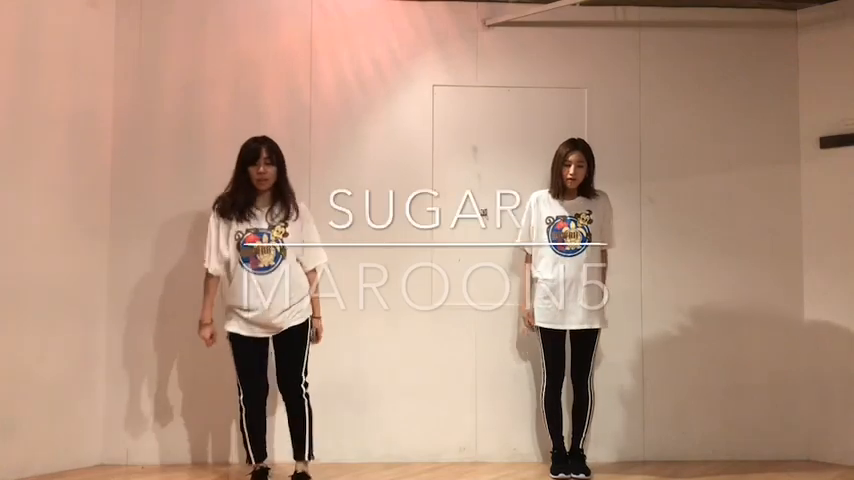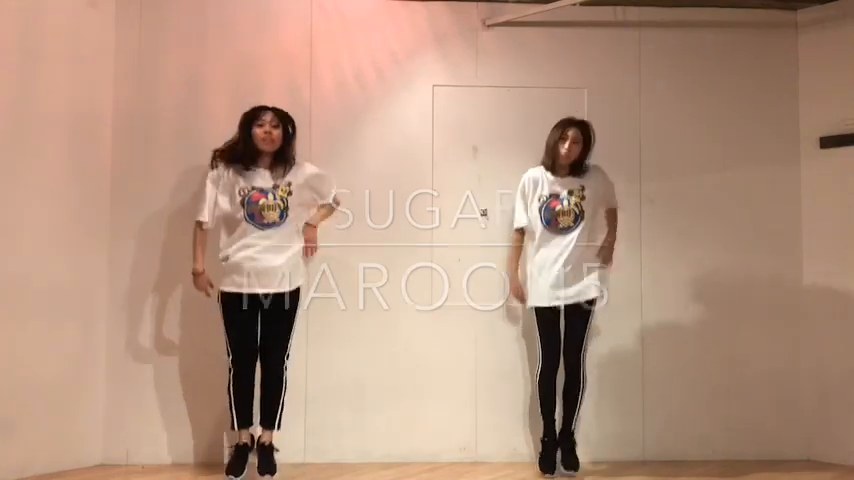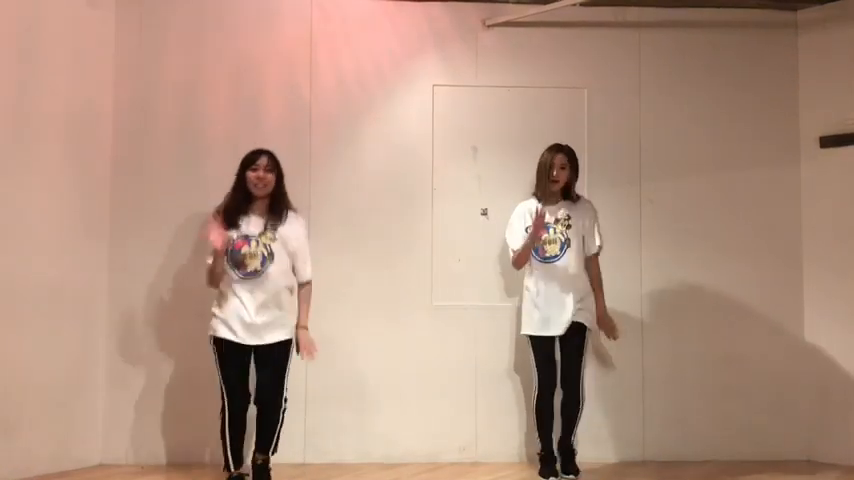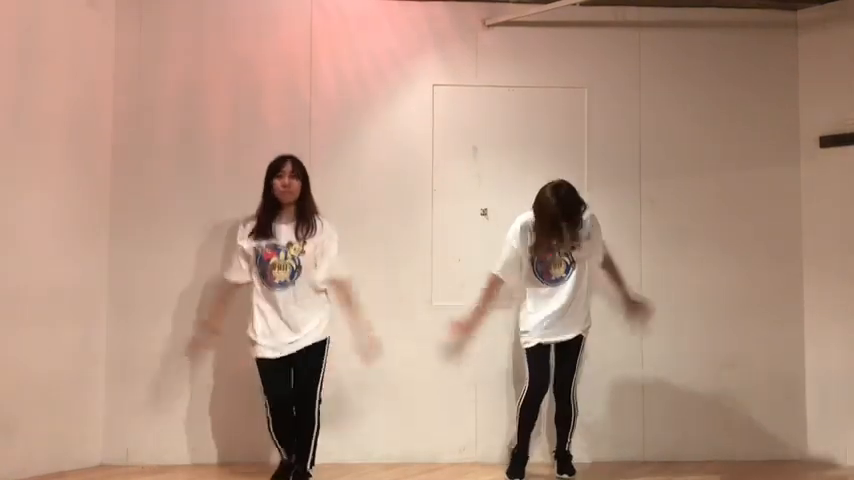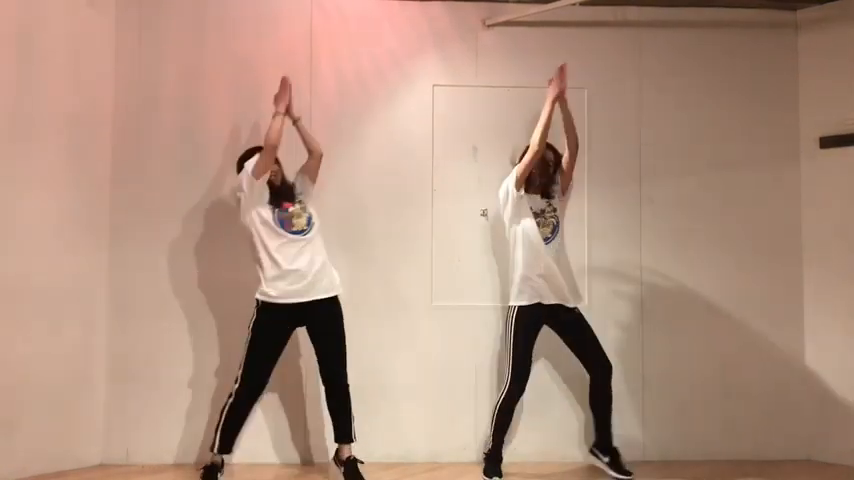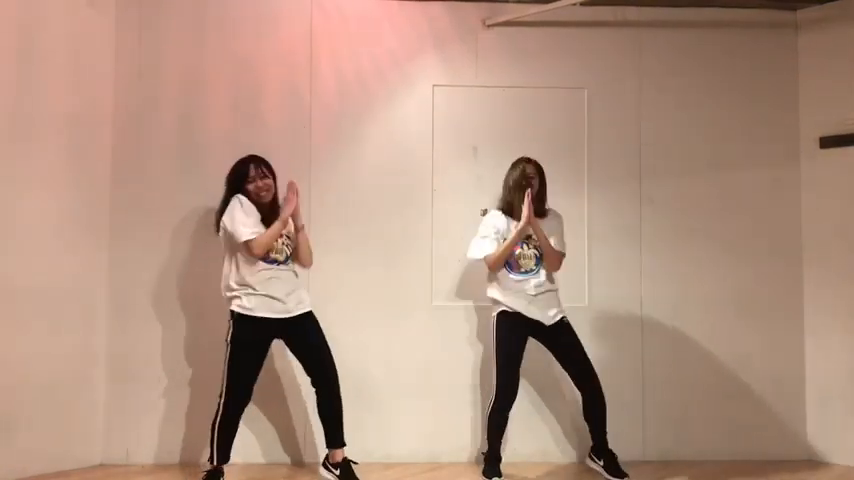
dt=0.7s
person 1, frame 1
left shoulder: (296, 212)
right shoulder: (226, 212)
left elbow: (312, 269)
right elbow: (215, 269)
left wrist: (317, 314)
right wrist: (206, 317)
left hip: (292, 317)
right hip: (244, 320)
left knee: (294, 391)
right knee: (251, 396)
person 1, frame 2
left shoulder: (300, 174)
right shoulder: (225, 171)
left elbow: (331, 200)
right elbow: (204, 219)
left wrist: (313, 224)
right wrist: (198, 264)
left hip: (284, 281)
right hip: (238, 281)
left knee: (275, 361)
right knee: (241, 360)
left ankle: (266, 440)
right ankle: (243, 440)
person 1, frame 3
left shoulder: (291, 221)
right shoulder: (226, 220)
left elbow: (304, 279)
right elbow: (214, 281)
left wrist: (302, 327)
right wrist: (217, 254)
left hip: (275, 327)
right hip: (230, 326)
left knee: (271, 398)
right knee: (234, 401)
person 1, frame 4
left shoulder: (320, 228)
right shoulder: (251, 230)
left elbow: (338, 281)
right elbow: (234, 280)
left wrist: (362, 326)
right wrist: (213, 321)
left hip: (310, 332)
right hip: (267, 334)
left knee: (307, 403)
right knee: (278, 402)
person 1, frame 5
left shoulder: (298, 191)
right shoulder: (249, 190)
left elbow: (317, 154)
right elbow: (271, 147)
left wrist: (292, 114)
right wrist: (280, 109)
left hip: (323, 295)
right hip: (277, 300)
left knee: (336, 376)
right knee: (250, 383)
person 1, frame 6
left shoulder: (280, 215)
right shoulder: (238, 207)
left elbow: (306, 260)
right elbow: (258, 248)
left wrist: (294, 216)
right wrist: (285, 215)
left hip: (295, 310)
right hip: (251, 313)
left knee: (327, 379)
right knee: (235, 393)
person 2, frame 1
left shoulder: (600, 202)
right shoulder: (539, 201)
left elbow: (604, 252)
right elbow: (530, 255)
left wrist: (601, 292)
right wrist: (526, 301)
left hip: (587, 308)
right hip: (549, 306)
left knee: (582, 380)
right knee: (553, 380)
left ankle: (577, 452)
right ankle: (558, 452)
person 2, frame 2
left shoulder: (594, 177)
right shoulder: (533, 178)
left elbow: (611, 211)
right elbow: (520, 228)
left wrist: (608, 245)
right wrist: (513, 273)
left hip: (582, 282)
right hip: (544, 284)
left knee: (574, 362)
right knee: (549, 362)
left ankle: (567, 438)
right ankle: (549, 439)
person 2, frame 3
left shoulder: (584, 208)
right shoulder: (526, 210)
left elbow: (591, 260)
right elbow: (518, 261)
left wrist: (601, 307)
right wrist: (536, 232)
left hip: (575, 308)
right hip: (539, 309)
left knee: (572, 382)
right knee: (546, 382)
left ankle: (566, 449)
person 2, frame 4
left shoulder: (587, 223)
right shoulder: (523, 228)
left elbow: (602, 259)
right elbow: (500, 276)
left wrist: (627, 295)
right wrist: (473, 319)
left hip: (573, 321)
right hip: (535, 322)
left knee: (564, 390)
right knee: (537, 385)
left ankle: (563, 454)
right ankle: (520, 453)
person 2, frame 5
left shoulder: (556, 194)
right shoulder: (512, 195)
left elbow: (573, 150)
right elbow: (534, 152)
left wrist: (562, 101)
right wrist: (549, 106)
left hip: (562, 295)
right hip: (528, 298)
left knee: (600, 367)
right knee: (516, 381)
person 2, frame 6
left shoulder: (552, 219)
right shoulder: (494, 220)
left elbow: (554, 264)
right elbow: (491, 263)
left wrist: (535, 225)
right wrist: (521, 227)
left hip: (548, 310)
right hip: (510, 311)
left knee: (589, 381)
right knee: (505, 390)
left ankle: (601, 452)
